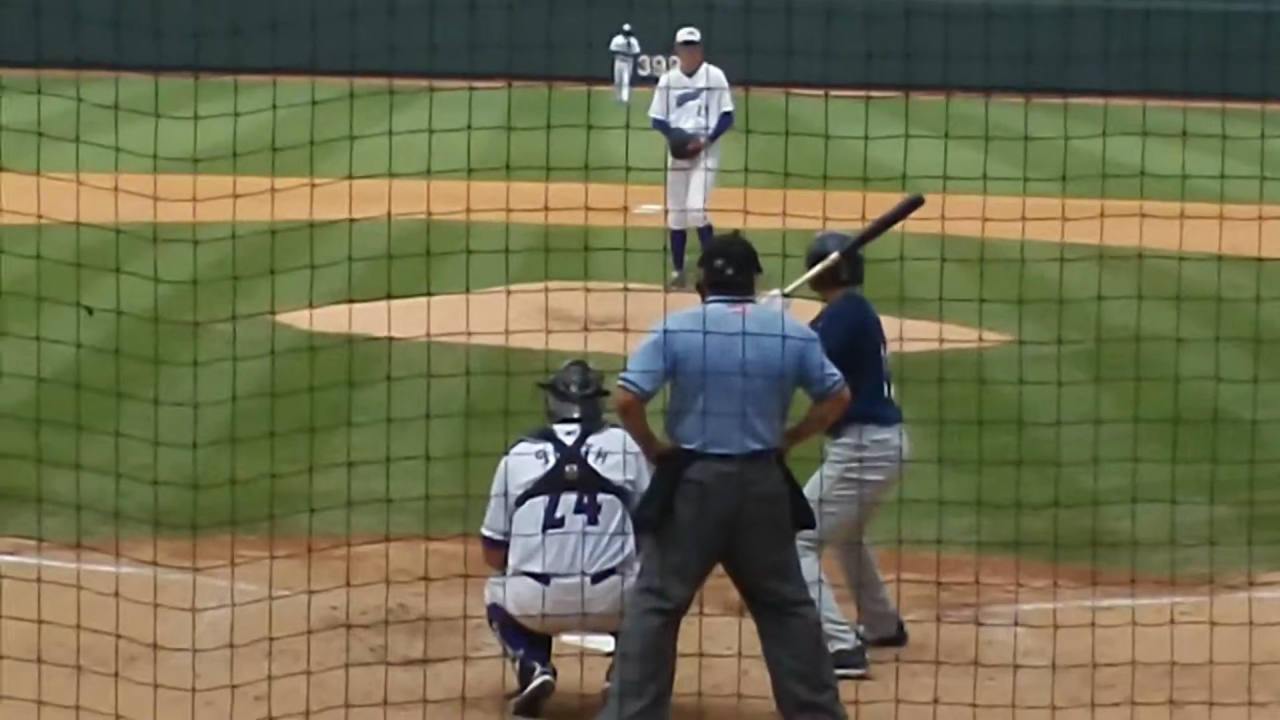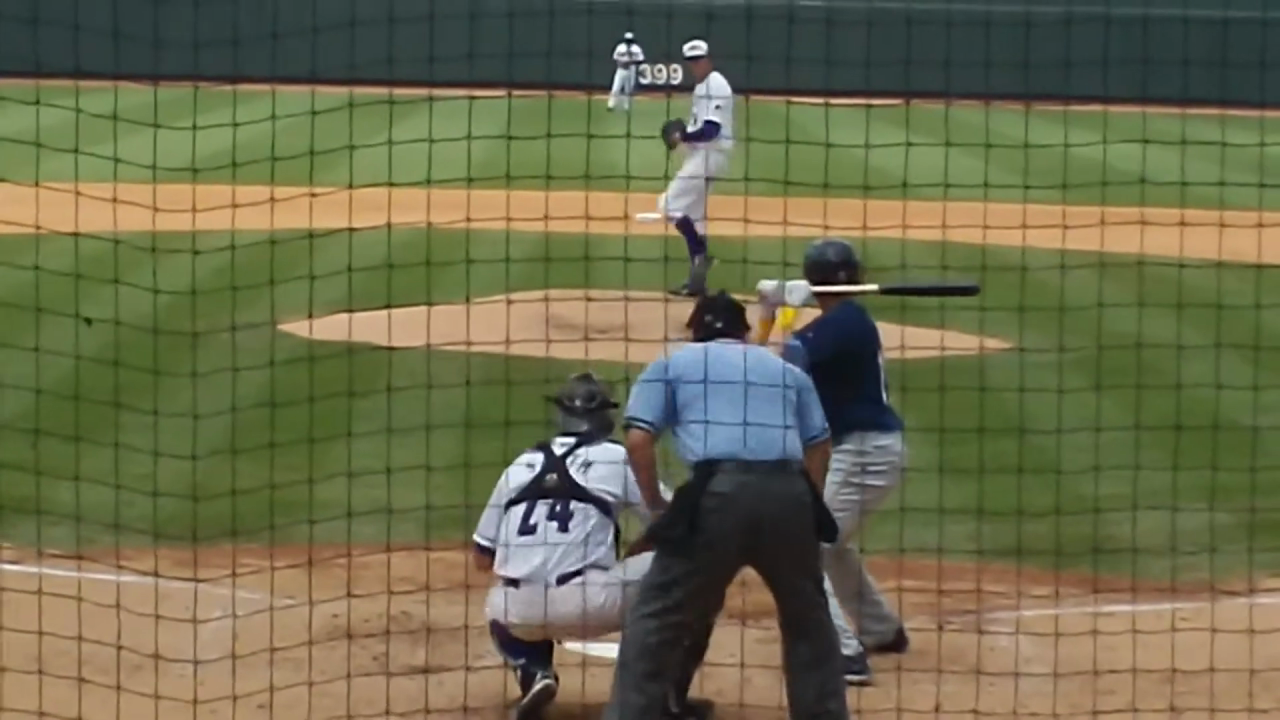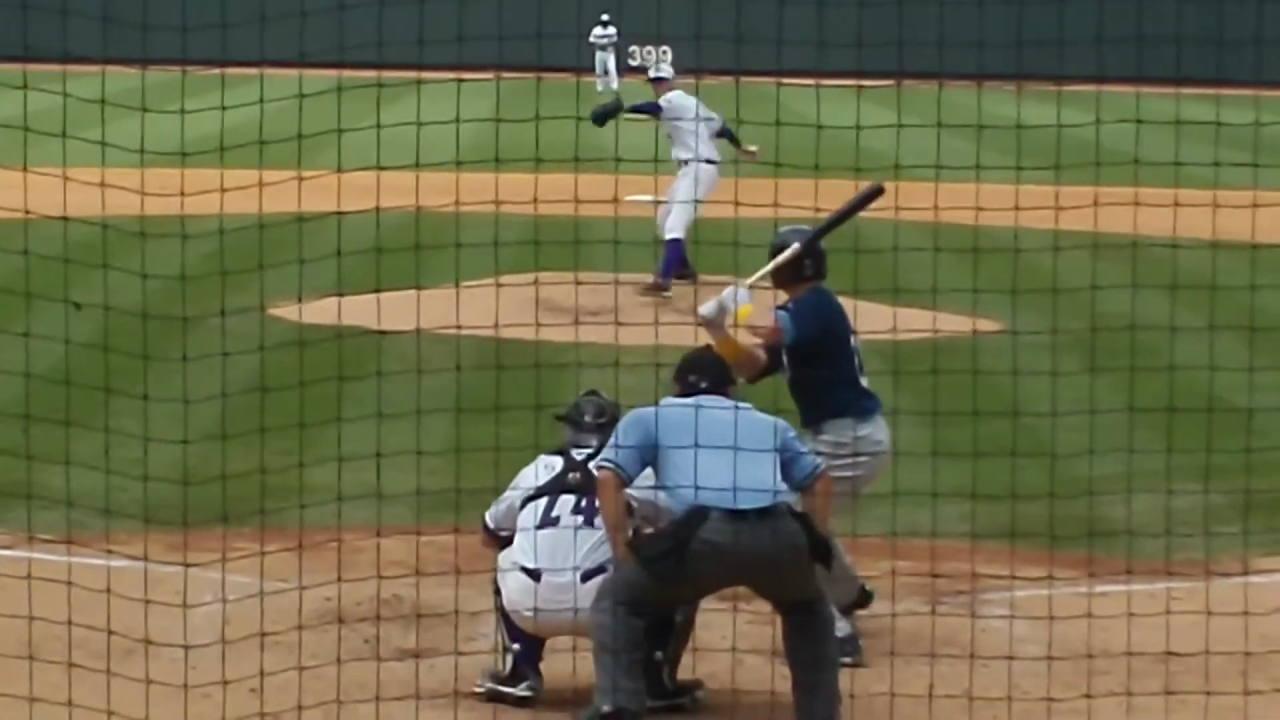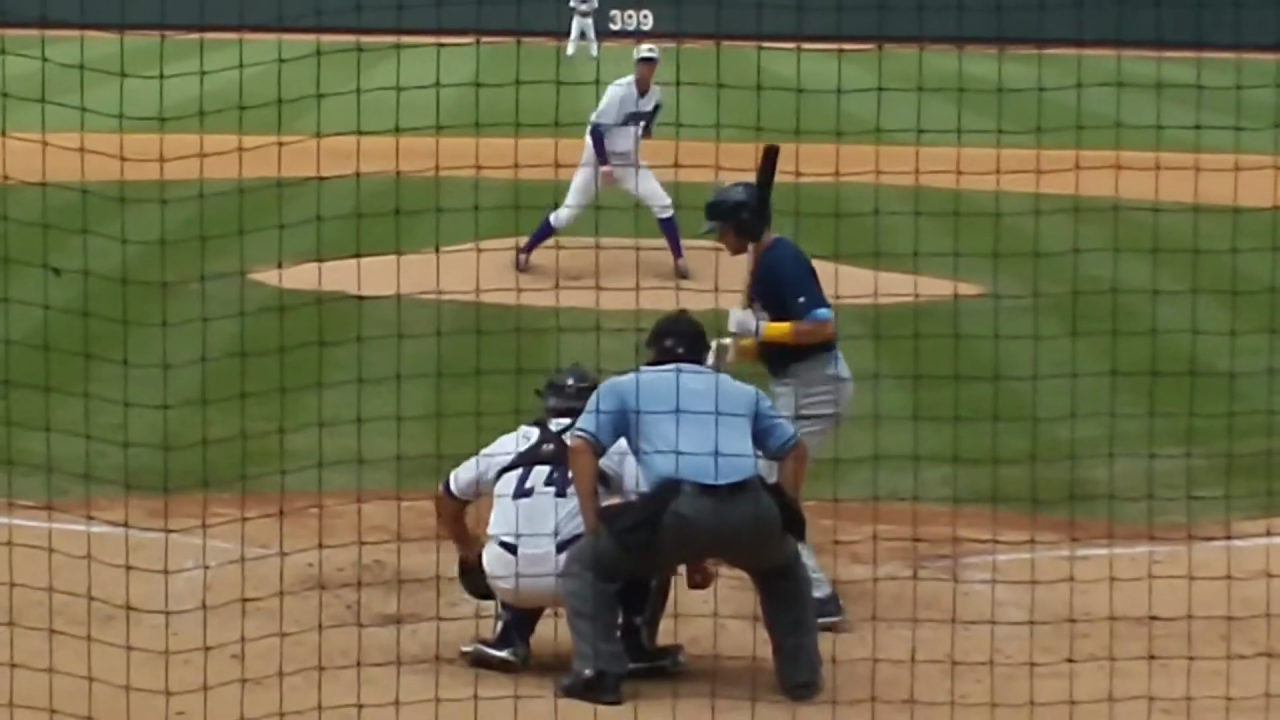
dt=1s
person 1, frame 1
left shoulder: (842, 313)
right shoulder: (857, 311)
left hip: (860, 446)
right hip: (880, 440)
left knee: (796, 539)
right knee: (845, 535)
left ankle: (841, 647)
right ankle: (882, 624)
person 1, frame 2
left shoulder: (840, 322)
right shoulder: (851, 320)
right elbow: (788, 359)
left hip: (862, 453)
right hip: (873, 448)
right knee: (832, 543)
left ankle: (847, 655)
right ankle: (883, 630)
person 1, frame 3
left shoulder: (814, 303)
right shoulder: (810, 309)
left elbow: (772, 331)
right elbow: (753, 367)
right wrist: (718, 329)
left hip: (847, 441)
right hip: (851, 435)
left ankle: (839, 637)
right ankle: (847, 593)
person 1, frame 4
left shoulder: (782, 262)
right shoulder: (763, 264)
left elbow: (823, 327)
left wrist: (758, 329)
right wrist: (733, 349)
left hip: (813, 384)
right hip: (796, 382)
right knee: (767, 478)
left ankle: (819, 599)
person 2, frame 1
left shoulder: (675, 328)
right shoulder: (793, 332)
left elbow: (626, 400)
right elbow: (837, 397)
left wrist: (654, 448)
right wrist: (787, 439)
left hip: (694, 481)
right hip: (763, 482)
left knee: (655, 602)
right knee: (787, 603)
person 2, frame 2
left shoulder: (670, 364)
right shoulder: (787, 369)
left elbow: (638, 440)
right elbow: (818, 450)
left wrist: (657, 512)
left hip: (719, 492)
right hip: (787, 492)
left knee: (655, 614)
right knee: (808, 616)
person 2, frame 3
left shoulder: (648, 418)
right shoulder: (768, 423)
left elbow: (608, 479)
right elbow: (819, 483)
left wrist: (623, 558)
right wrist: (806, 549)
left hip: (708, 536)
right hip: (779, 538)
left knee: (617, 599)
right knee: (808, 605)
person 2, frame 4
left shoulder: (623, 386)
right shoulder: (742, 390)
left elbow: (581, 447)
right elbow: (794, 451)
left wrist: (594, 529)
right wrist: (781, 520)
left hip: (680, 510)
right hip: (751, 513)
left knee: (585, 564)
right knee: (785, 568)
left ankle: (597, 673)
right ankle: (801, 676)
person 3, frame 1
left shoulder: (518, 454)
right shoulder: (622, 444)
left elbow: (493, 554)
left hip: (533, 601)
right hip: (608, 598)
left knee: (498, 592)
left ankle: (534, 667)
person 3, frame 2
left shoulder: (521, 464)
right shoulder: (616, 457)
left elbow: (482, 556)
right wrist: (622, 550)
left hip: (520, 610)
right hip: (589, 601)
left knee: (499, 606)
left ankle: (533, 673)
person 3, frame 3
left shoulder: (537, 469)
left elbow: (492, 535)
left hip: (526, 606)
left knee: (509, 565)
left ankle: (520, 673)
right ankle: (656, 681)
person 3, frame 4
left shoulder: (512, 441)
right shoulder: (613, 442)
left elbow: (447, 498)
left wrist: (467, 549)
left hip: (505, 576)
left ankle: (508, 641)
right ankle: (635, 646)
person 4, frame 1
left shoulder: (715, 75)
right shoulder: (668, 79)
left elbow: (727, 116)
right elbow: (657, 119)
left wrist: (708, 139)
right wrist: (675, 137)
left hip: (706, 151)
left knee: (696, 208)
right knee: (676, 214)
right ankle: (678, 271)
person 4, frame 2
left shoulder: (714, 85)
right shoulder: (701, 86)
left elbow: (712, 129)
left wrist: (684, 137)
right wrist: (685, 135)
left hip: (708, 155)
right hip: (702, 155)
left knee: (670, 207)
right knee: (693, 216)
left ankle: (701, 254)
right ankle: (697, 280)
person 4, frame 3
left shoulder: (673, 99)
right shoulder: (689, 103)
left elbow: (654, 108)
right elbow: (719, 127)
left wrist: (627, 107)
right wrist: (740, 147)
left hip: (699, 172)
right hip: (693, 172)
left knee: (674, 225)
right knee: (664, 221)
left ankle: (662, 281)
right ankle: (683, 269)
person 4, frame 4
left shoulder: (655, 93)
right shoulder: (619, 90)
right elbow: (596, 129)
left wrist: (646, 129)
right wrist: (602, 165)
left hip: (626, 158)
right hip: (598, 155)
left knee: (662, 203)
right knee: (567, 213)
left ankle: (679, 259)
right ankle: (526, 250)
